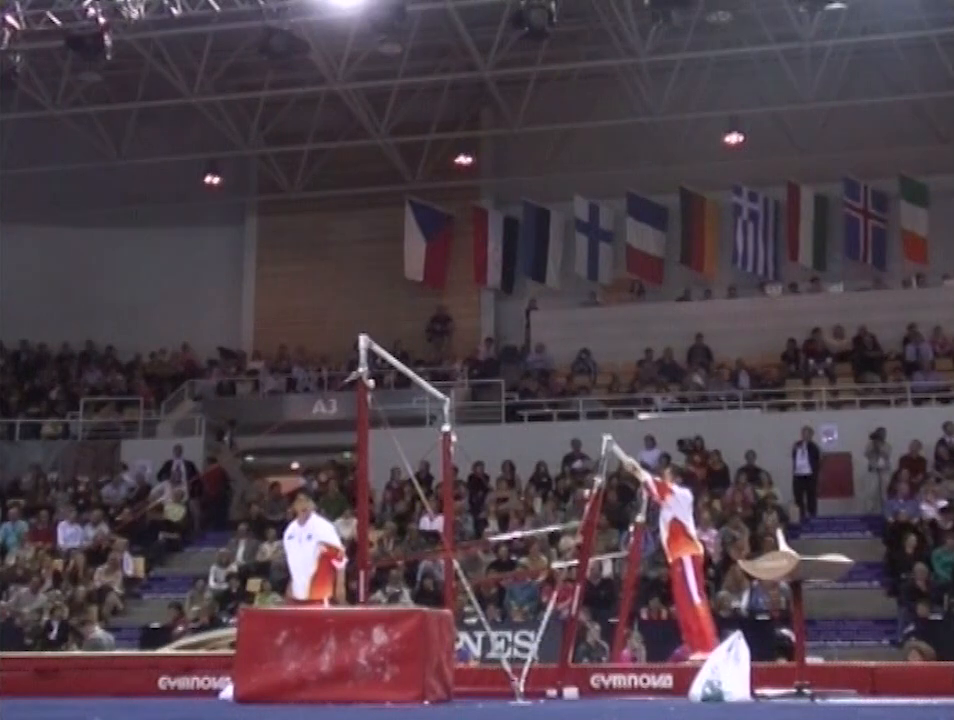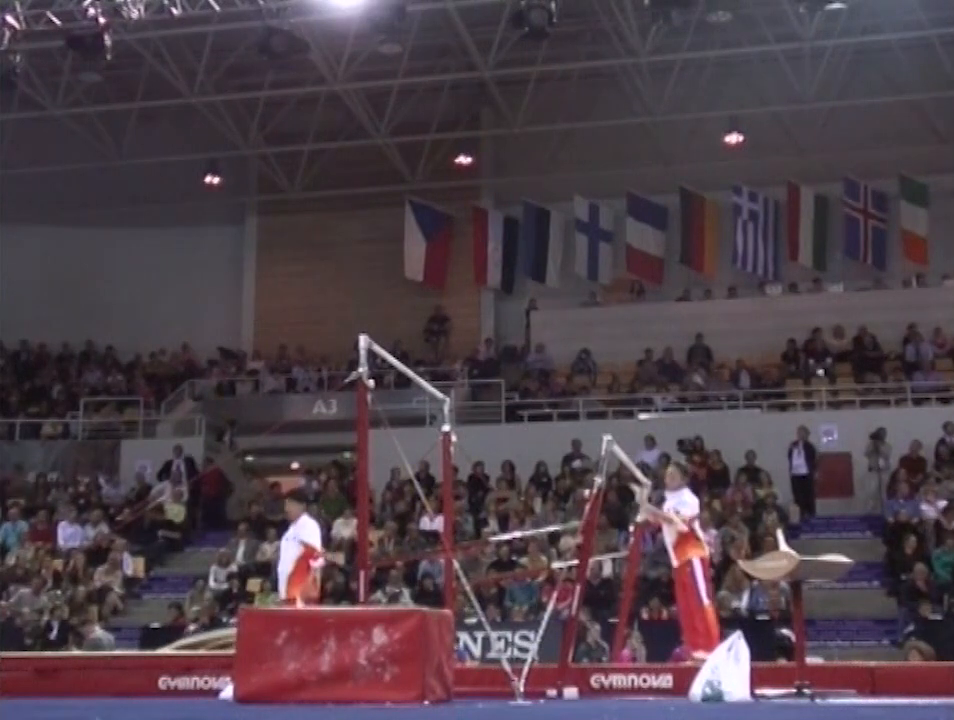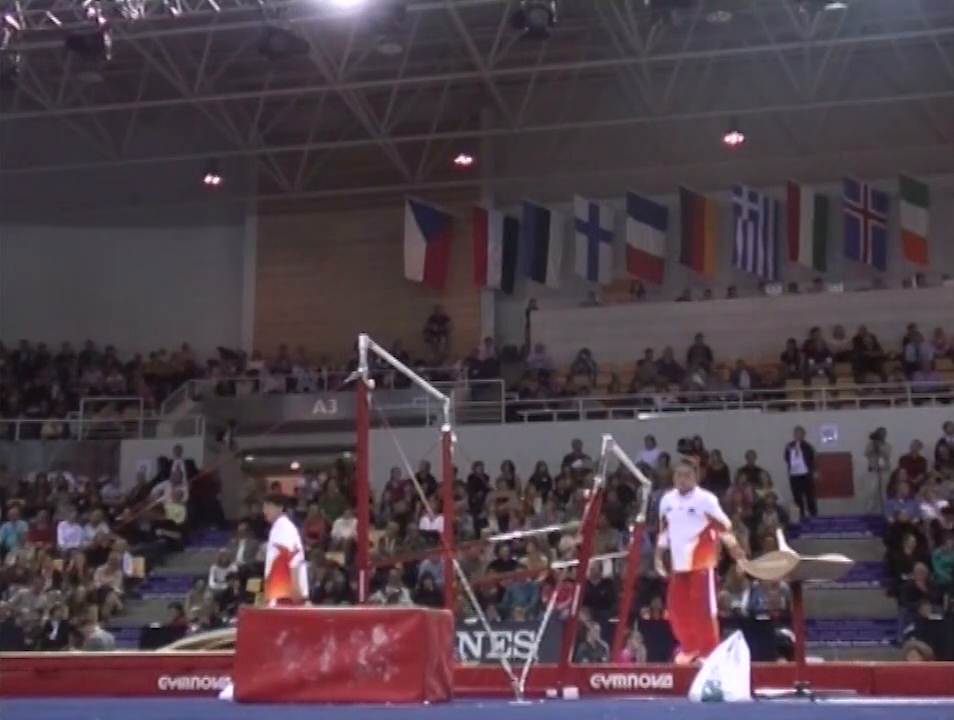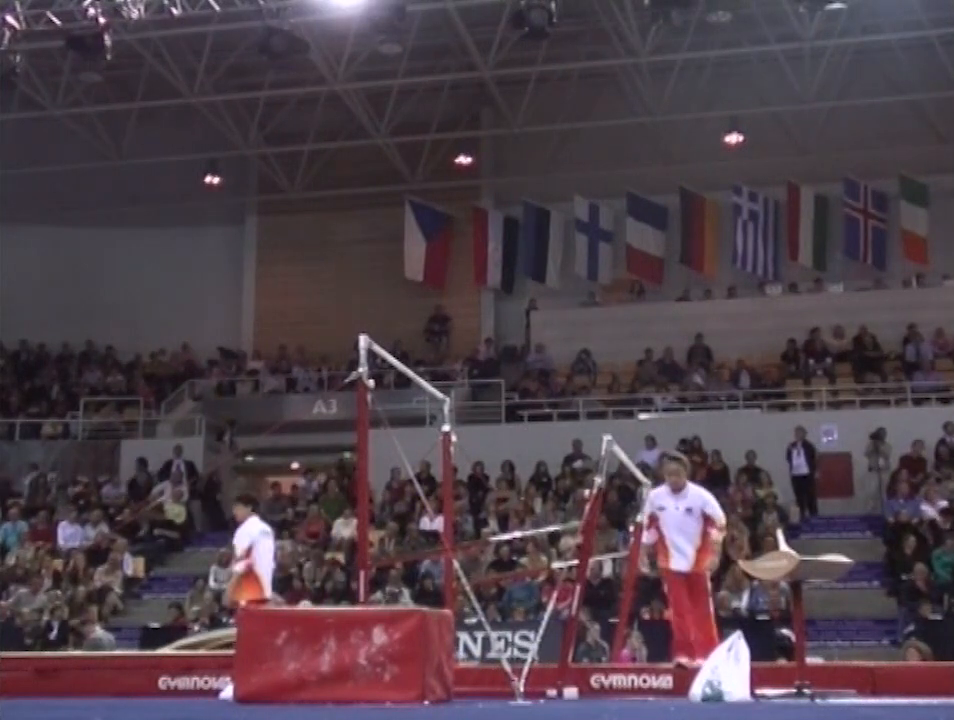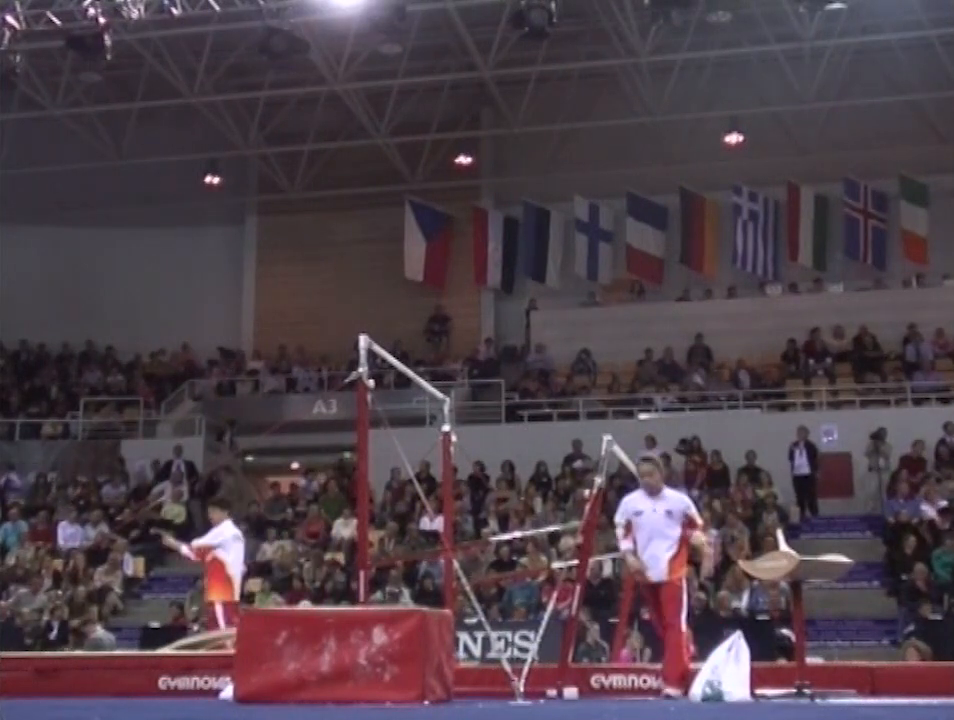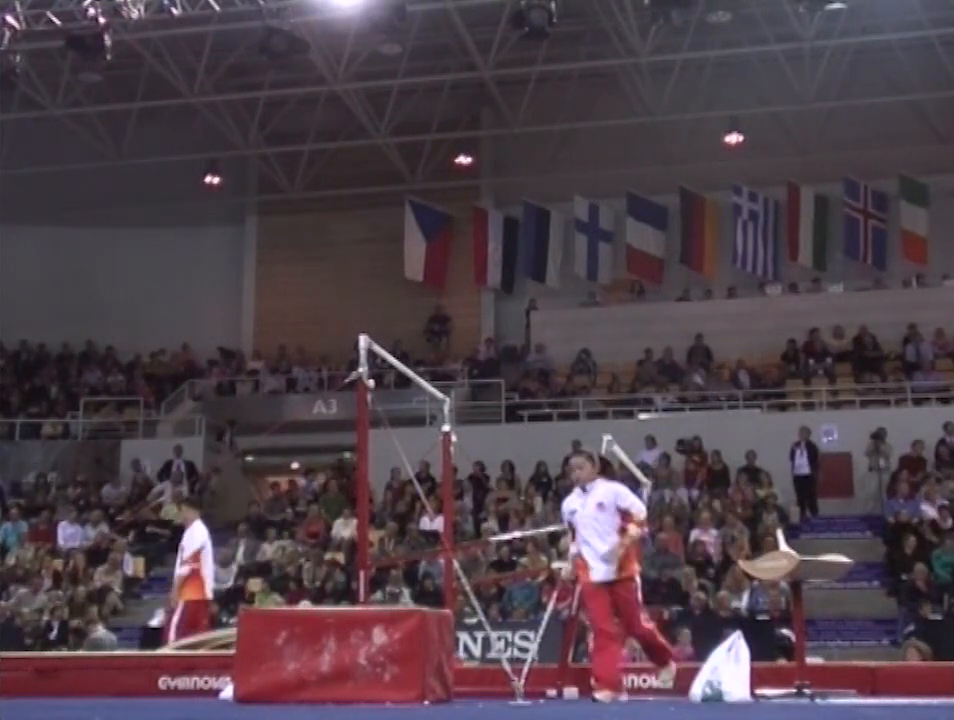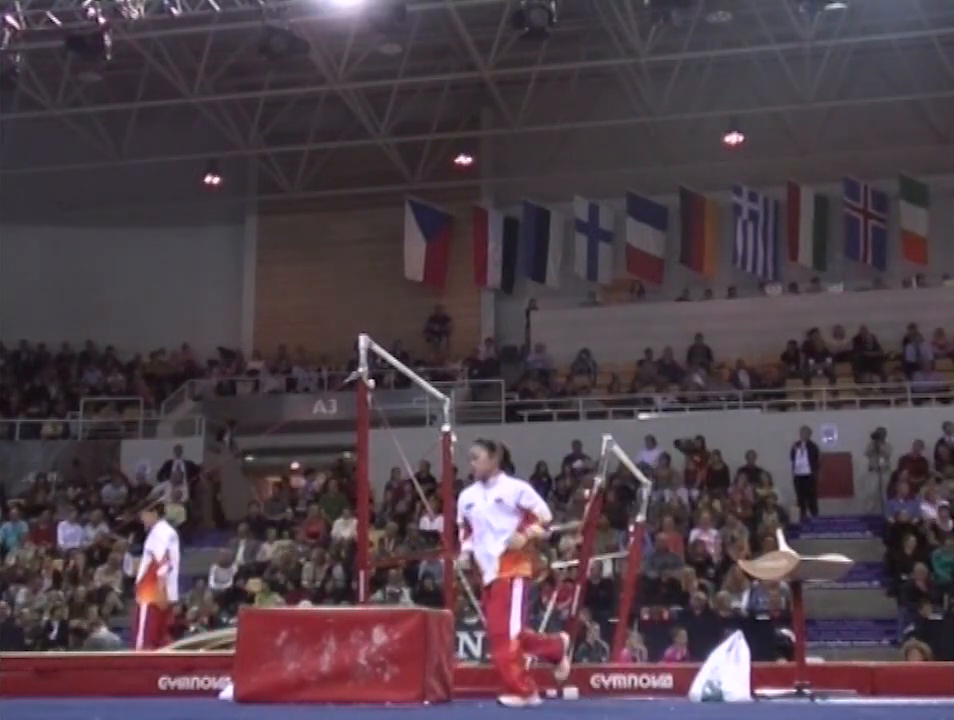
dt=0.4s
person 1, frame 1
left shoulder: (681, 494)
right shoulder: (669, 498)
left elbow: (655, 484)
right elbow: (653, 486)
left wrist: (636, 469)
right wrist: (637, 471)
left hip: (686, 555)
right hip: (678, 556)
left knee: (694, 599)
right knee: (683, 603)
left ankle: (707, 647)
right ankle: (695, 649)
person 1, frame 2
left shoulder: (686, 499)
right shoulder: (670, 498)
left elbow: (683, 522)
right elbow: (665, 521)
left wrist: (660, 515)
right wrist: (649, 512)
left hip: (692, 557)
right hip: (679, 560)
left knee: (700, 601)
right knee: (684, 607)
left ankle: (710, 647)
right ankle: (695, 648)
person 1, frame 3
left shoulder: (706, 499)
right shoulder: (667, 500)
left elbow: (724, 527)
right elbow: (664, 530)
left wrist: (738, 555)
right wrist: (658, 556)
left hip: (702, 562)
right hip: (677, 564)
left knee: (705, 609)
right knee: (677, 608)
left ankle: (709, 653)
right ankle: (690, 647)
person 1, frame 4
left shoulder: (701, 496)
right shoulder: (655, 496)
left elbow: (718, 524)
right elbow: (649, 525)
left wrist: (715, 553)
right wrist: (643, 554)
left hip: (697, 561)
right hip: (669, 562)
left knee: (701, 609)
right knee: (678, 608)
left ankle: (705, 652)
right ankle: (684, 653)
person 1, frame 5
left shoulder: (679, 500)
right shoulder: (628, 502)
left elbow: (696, 527)
right elbow: (622, 532)
left wrist: (707, 555)
right wrist: (629, 558)
left hip: (673, 572)
right hip: (645, 572)
left knee: (674, 623)
right knee: (660, 623)
left ankle: (674, 681)
right ankle: (681, 657)
person 1, frame 6
left shoulder: (615, 490)
right shoulder: (569, 503)
left elbow: (639, 518)
left wrist: (621, 545)
right wrist: (572, 560)
left hip: (622, 569)
right hip: (591, 574)
left knee: (635, 622)
right knee: (601, 629)
left ankle: (664, 659)
right ankle: (607, 686)
person 1, frame 7
left shoulder: (516, 488)
right shoulder: (466, 496)
left elbow: (543, 519)
right elbow: (465, 532)
left wrist: (523, 539)
right wrist: (465, 555)
left hip: (513, 569)
right hip: (488, 573)
left knee: (505, 630)
right knee: (501, 631)
left ankle: (522, 690)
right ankle: (555, 648)
